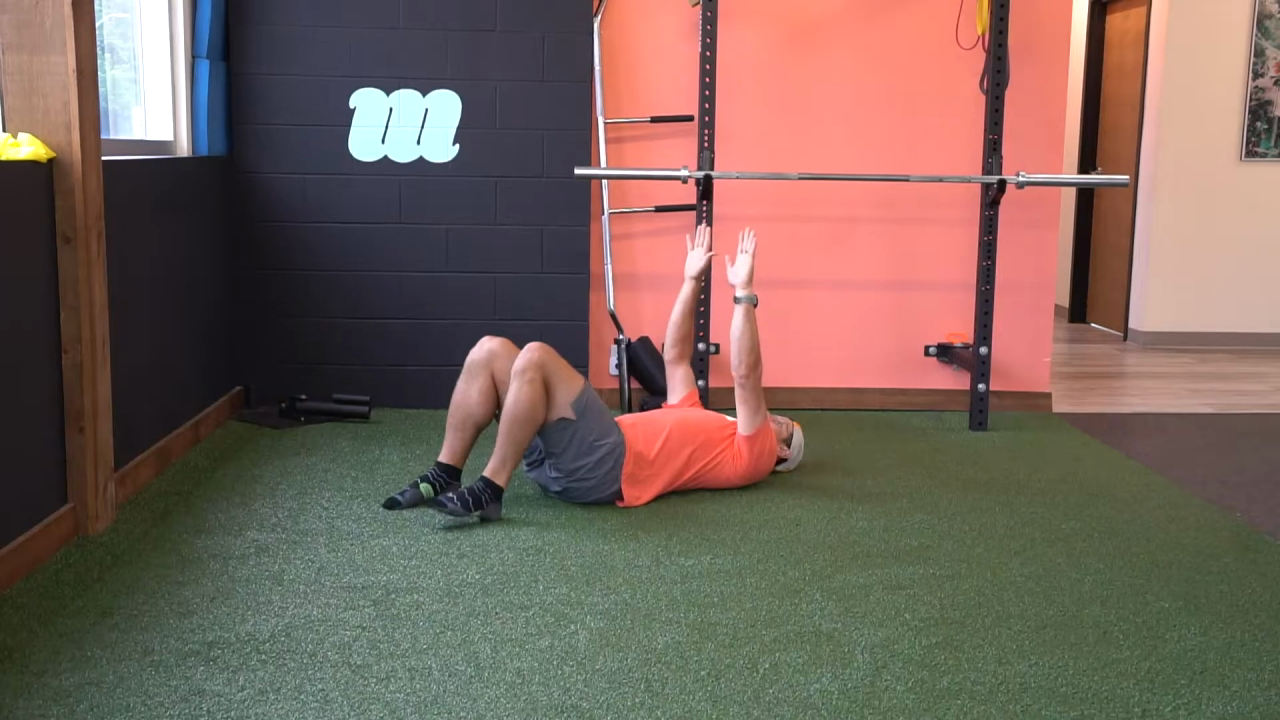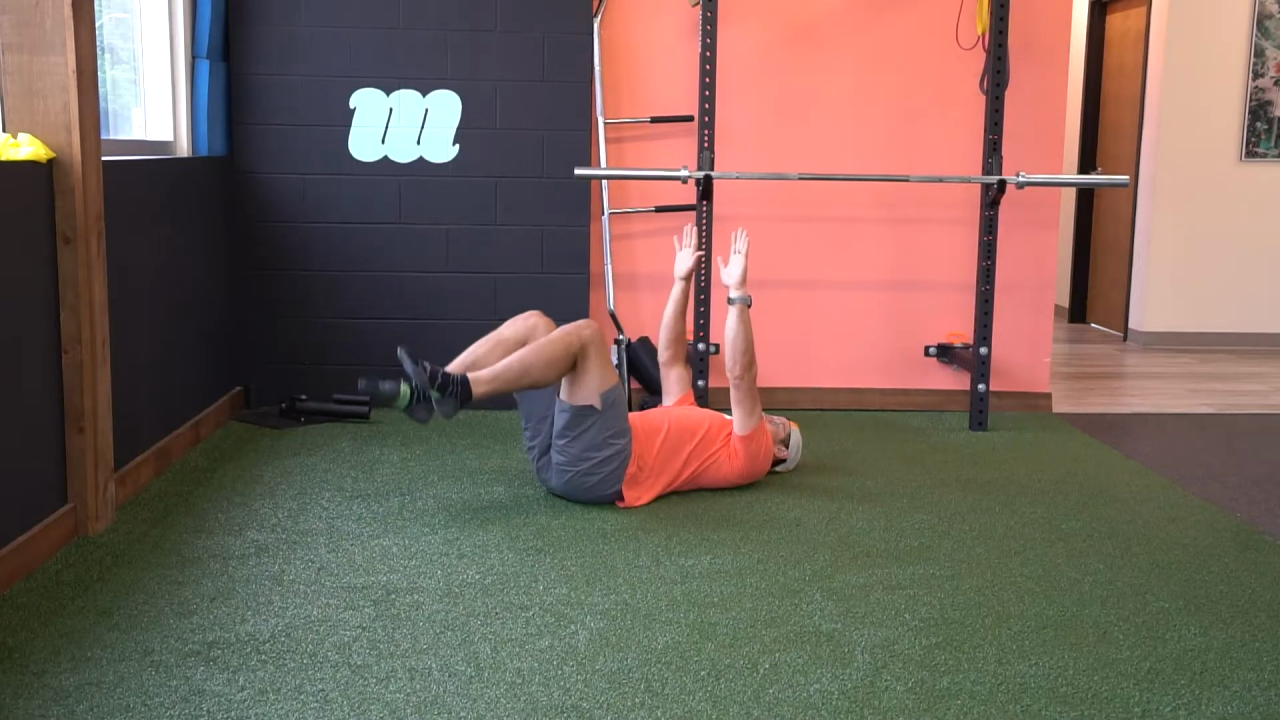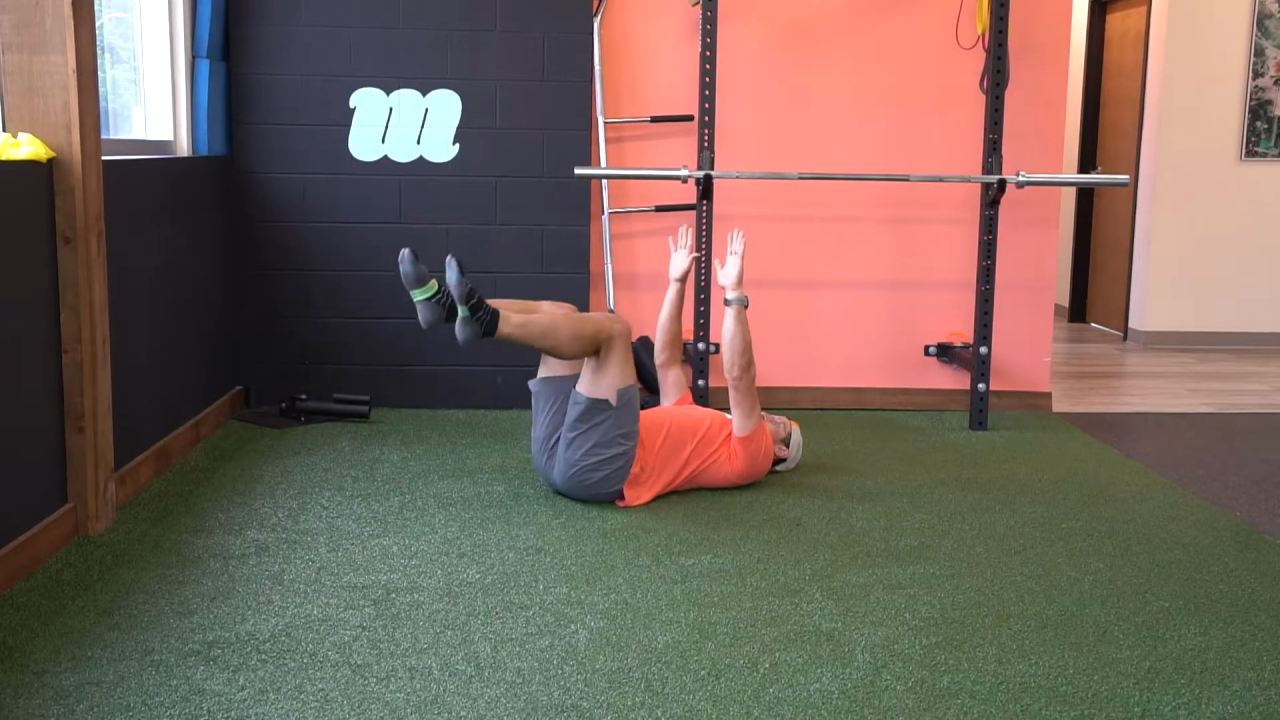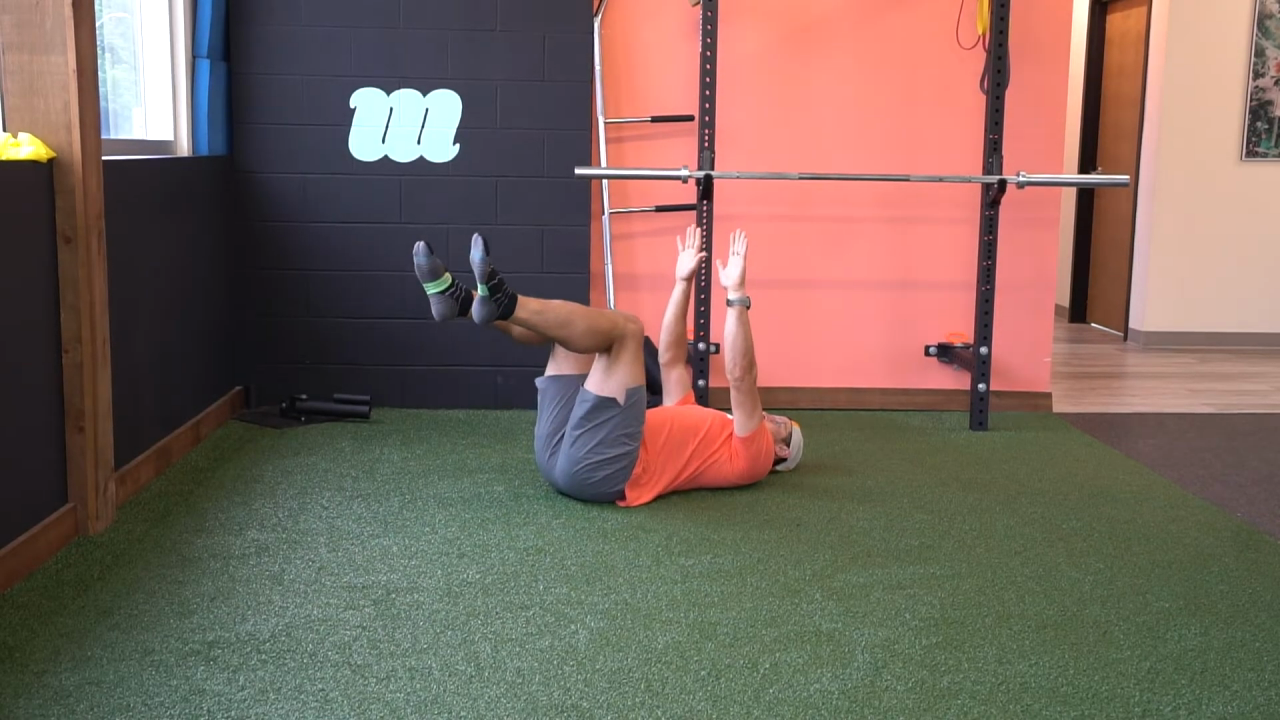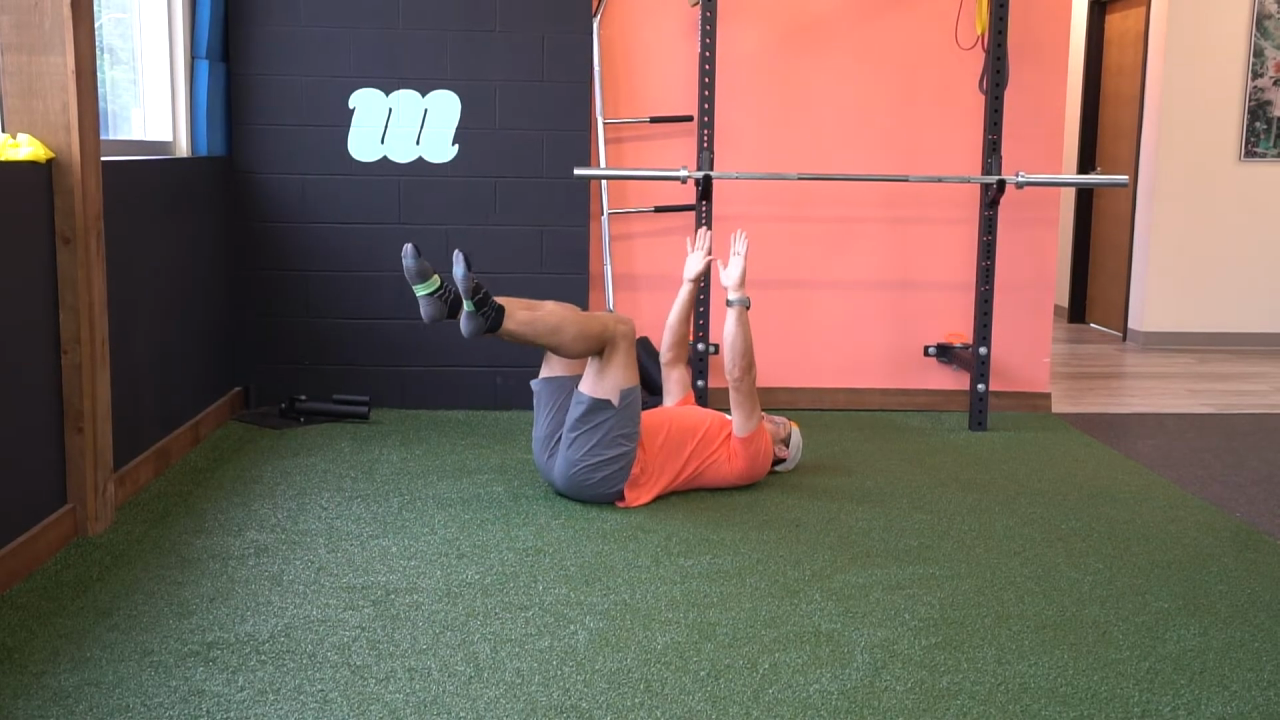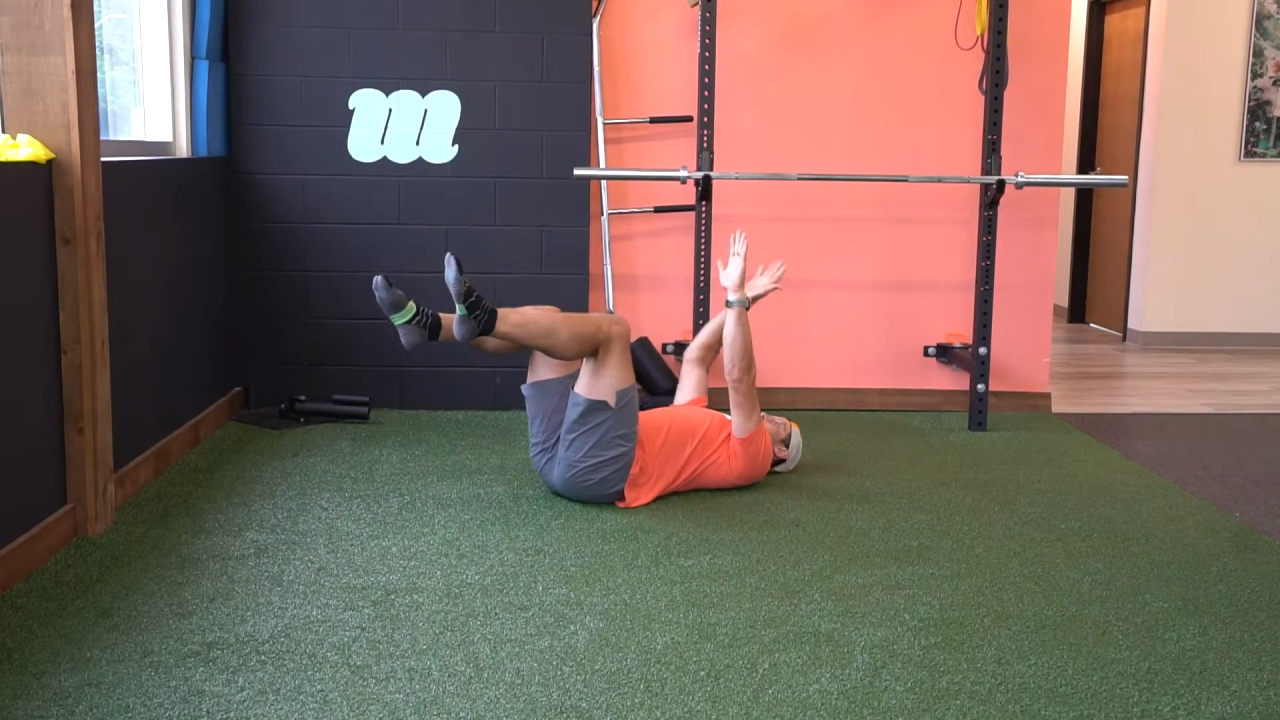
dt=0.4s
person 1, frame 1
left shoulder: (749, 457)
right shoulder: (703, 425)
left elbow: (746, 376)
right elbow: (675, 356)
left wrist: (744, 293)
right wrist: (691, 281)
left hip: (603, 466)
right hip: (559, 457)
left knee: (535, 357)
right knee: (490, 351)
left ankle: (489, 488)
right ankle: (444, 475)
person 1, frame 2
left shoulder: (749, 456)
right shoulder: (699, 425)
left elbow: (741, 375)
right elbow: (671, 356)
left wrist: (737, 293)
right wrist: (682, 281)
left hip: (601, 467)
right hip: (560, 454)
left knee: (584, 332)
right knee: (532, 323)
left ankle: (456, 392)
right ankle: (422, 394)
person 1, frame 3
left shoulder: (749, 454)
right shoulder: (700, 424)
left elbow: (740, 377)
right elbow: (666, 359)
left wrist: (735, 294)
right wrist: (678, 283)
left hip: (601, 465)
right hip: (561, 451)
left knee: (611, 327)
right knee: (560, 315)
left ankle: (484, 322)
right ankle: (447, 308)
person 1, frame 4
left shoulder: (752, 456)
right shoulder: (699, 424)
left elbow: (741, 378)
right elbow: (671, 358)
left wrist: (736, 294)
right wrist: (683, 282)
left hip: (600, 465)
right hip: (562, 448)
left knee: (626, 327)
right knee: (567, 319)
left ankle: (502, 304)
right ankle: (461, 301)
person 1, frame 5
left shoulder: (749, 455)
right shoulder: (699, 424)
left elbow: (740, 378)
right elbow: (672, 358)
left wrist: (736, 295)
right wrist: (690, 283)
left hip: (599, 466)
right hip: (562, 448)
left knee: (616, 329)
right knee: (565, 318)
left ankle: (489, 316)
right ankle: (449, 302)
person 1, frame 6
left shoulder: (750, 456)
right shoulder: (703, 427)
left elbow: (740, 379)
right elbow: (695, 357)
left wrist: (737, 298)
right wrist: (743, 303)
left hip: (600, 467)
right hip: (559, 450)
left knee: (610, 328)
right knee: (545, 320)
left ankle: (484, 320)
right ankle: (428, 324)
